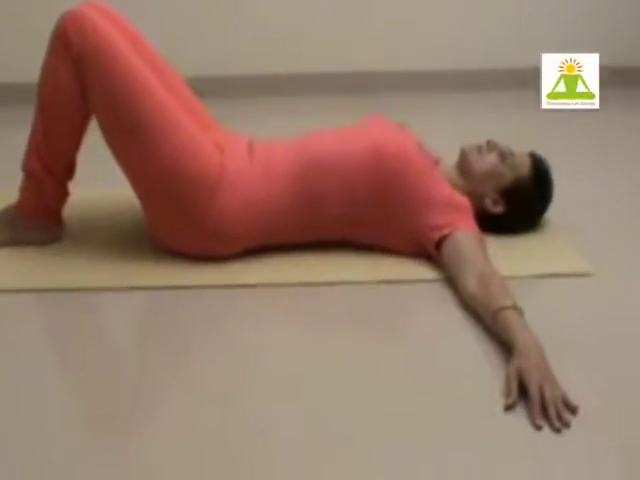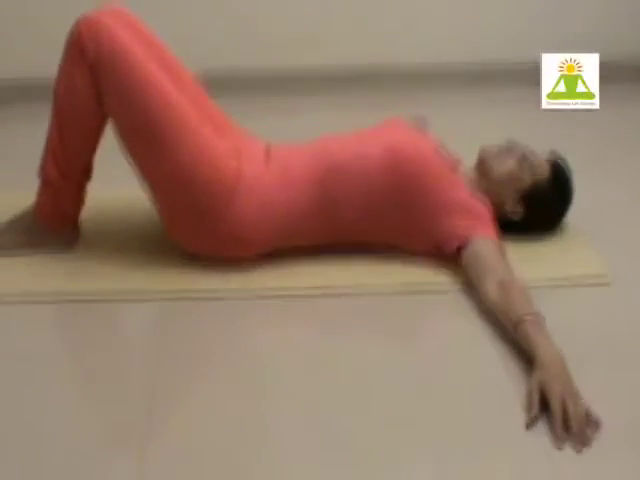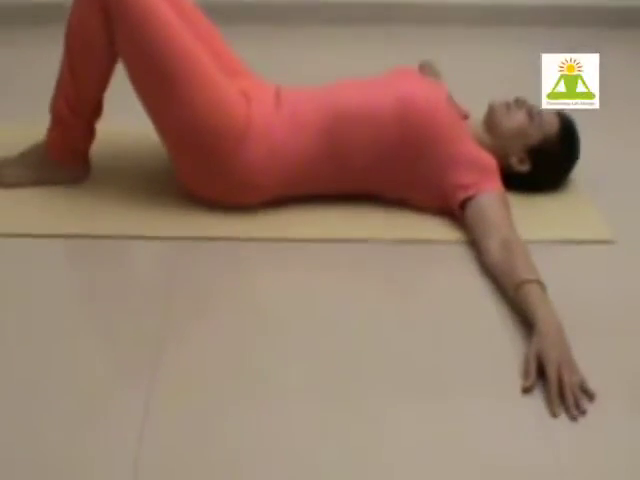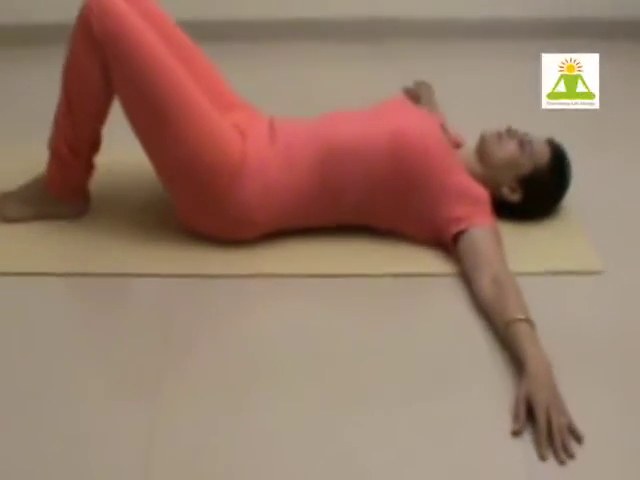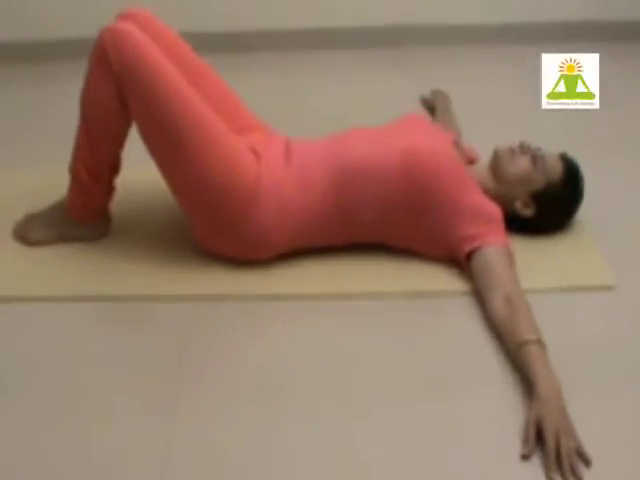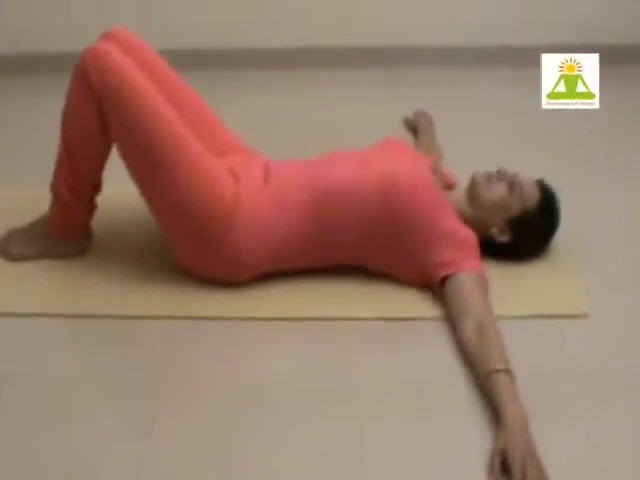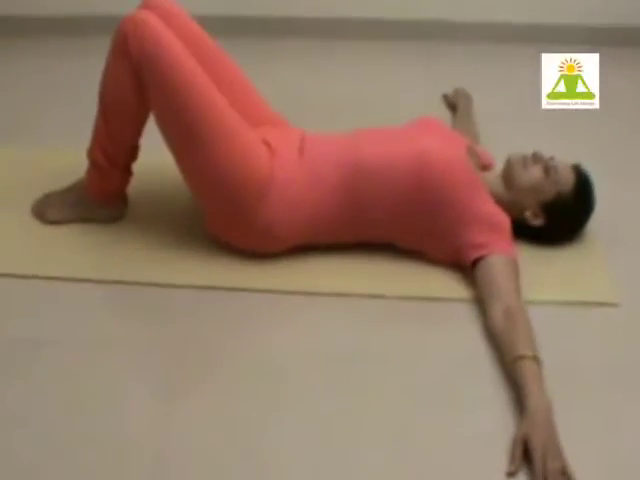
dt=0.2s
person 1, frame 1
left shoulder: (449, 212)
right shoulder: (432, 176)
left elbow: (477, 276)
left wrist: (525, 343)
left hip: (210, 202)
right hip: (230, 161)
person 1, frame 2
left shoulder: (468, 214)
right shoulder: (450, 175)
left elbow: (495, 281)
left wrist: (546, 354)
left hip: (225, 206)
right hip: (246, 166)
left ankle: (52, 220)
right ankle: (56, 213)
person 1, frame 3
left shoulder: (472, 171)
right shoulder: (454, 123)
left elbow: (500, 243)
left wrist: (546, 322)
right wrist: (431, 76)
left hip: (236, 151)
right hip: (257, 105)
left ankle: (63, 154)
right ankle: (67, 144)
person 1, frame 4
left shoulder: (466, 202)
right shoulder: (446, 147)
left elbow: (492, 278)
left wrist: (535, 363)
right wrist: (426, 96)
left hip: (232, 184)
right hip: (252, 137)
left ankle: (63, 189)
right ankle: (67, 180)
person 1, frame 5
left shoulder: (479, 218)
right shoulder: (461, 161)
left elbow: (504, 296)
left wrist: (545, 386)
right wrist: (442, 105)
left hip: (249, 206)
right hip: (266, 155)
left knee: (118, 45)
right knee: (134, 24)
left ankle: (83, 213)
right ankle: (88, 202)
person 1, frame 6
left shoulder: (455, 244)
right shoulder: (438, 183)
left elbow: (475, 321)
left wrist: (513, 417)
right wrist: (425, 125)
left hip: (224, 228)
right hip: (244, 177)
left knee: (100, 63)
right knee: (116, 42)
left ankle: (64, 228)
right ankle: (70, 219)
person 1, frame 7
left shoulder: (487, 225)
right shoulder: (475, 162)
left elbow: (504, 307)
left wrist: (537, 405)
right wrist: (463, 102)
left hip: (261, 199)
right hip: (281, 149)
left ankle: (101, 195)
right ankle: (106, 187)
